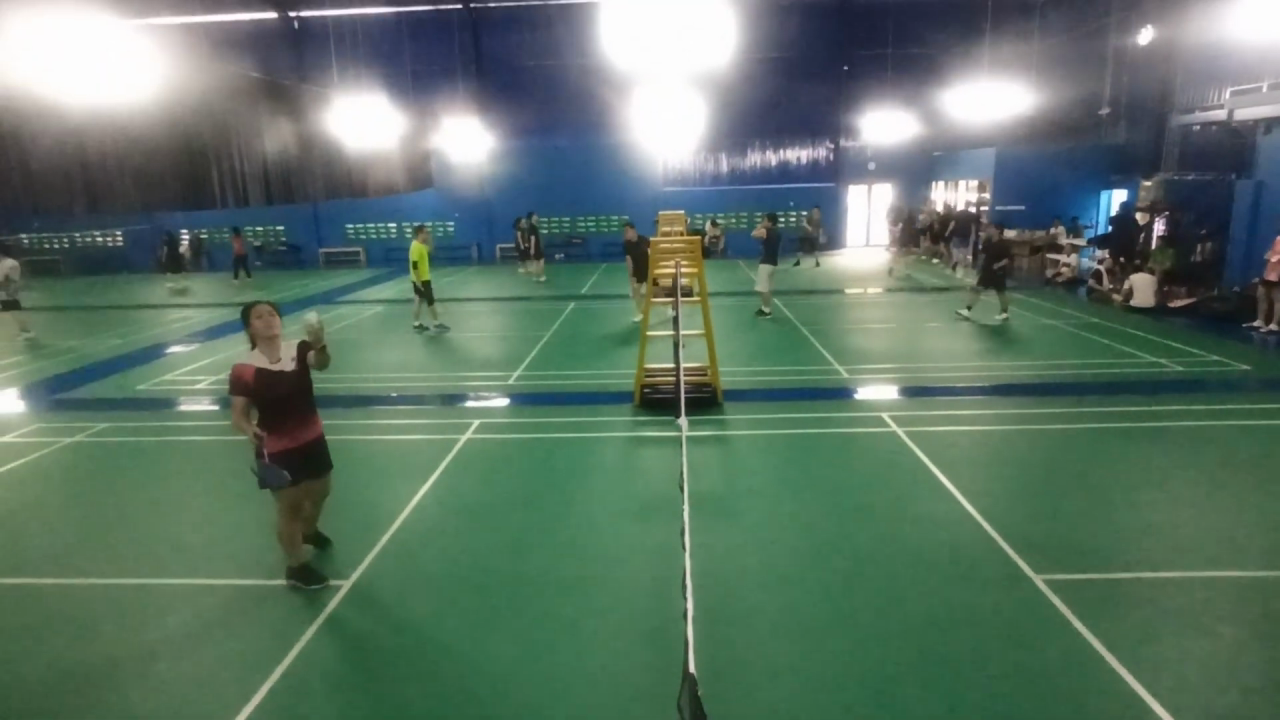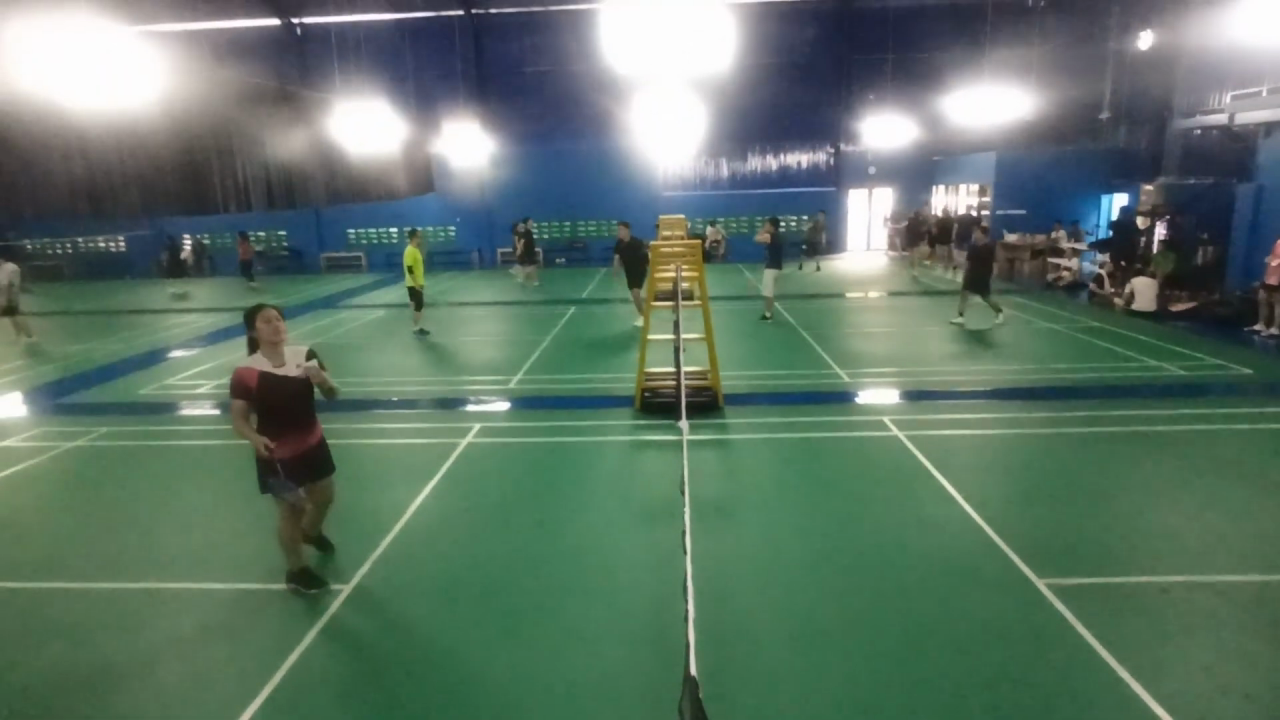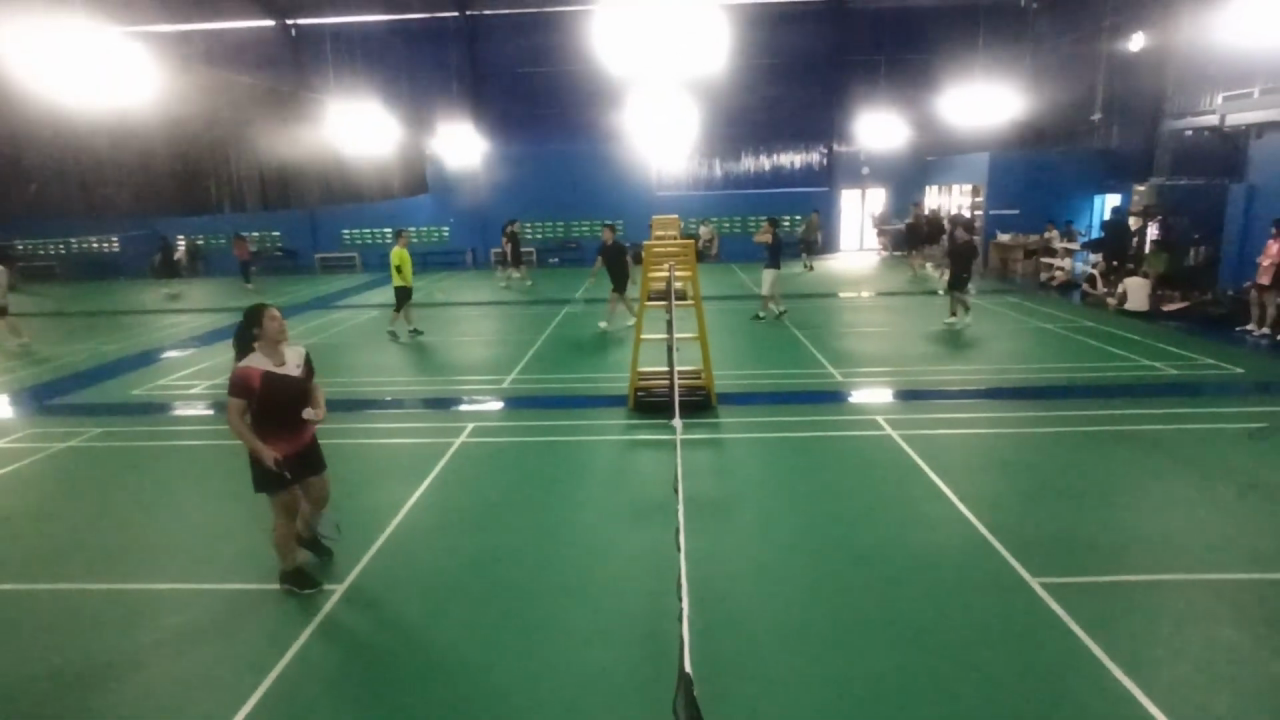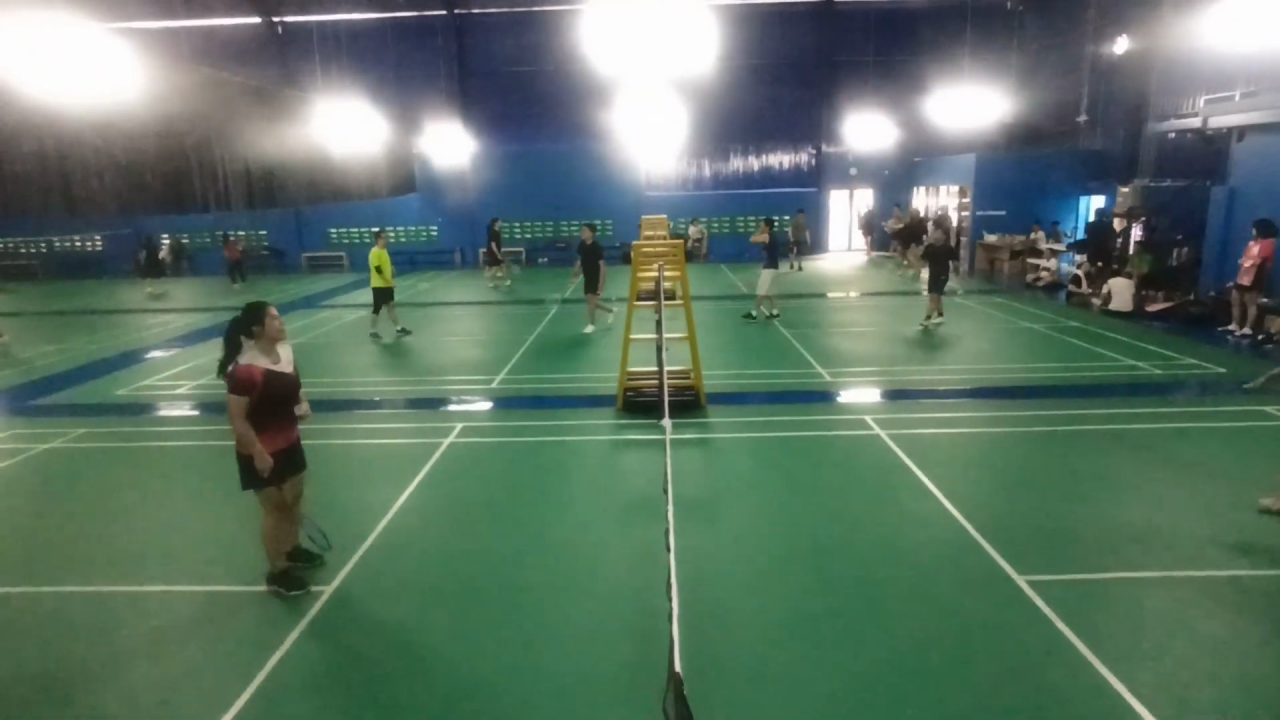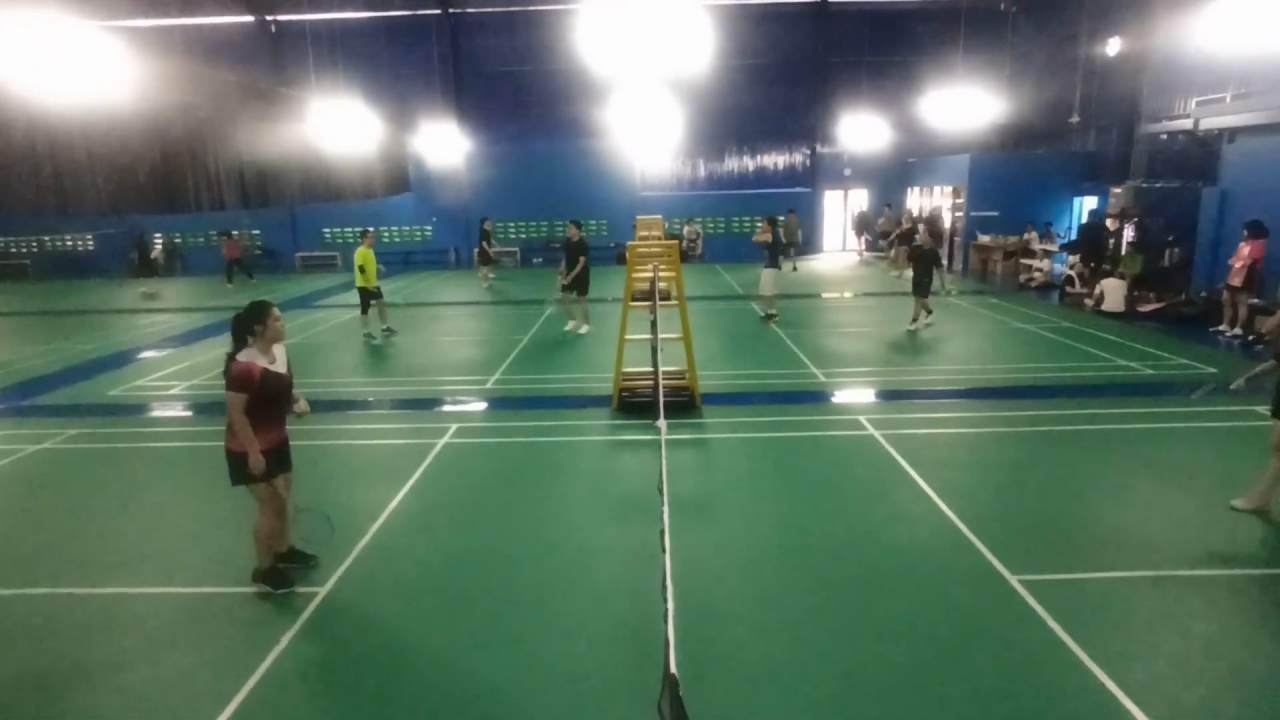
dt=0.2s
person 1, frame 1
left shoulder: (300, 350)
right shoulder: (243, 370)
left elbow: (321, 364)
right elbow: (239, 414)
left wrist: (320, 346)
right wrist: (249, 429)
left hip: (312, 439)
right hip: (275, 450)
left knee: (320, 492)
right knee: (290, 507)
left ankle: (309, 531)
right ankle: (297, 567)
person 1, frame 2
left shoulder: (304, 356)
right shoulder: (246, 373)
left elbow: (332, 394)
right elbow: (238, 418)
left wrist: (324, 382)
right wrist: (254, 438)
left hip: (313, 444)
right hip: (277, 455)
left knee: (324, 497)
right knee: (292, 510)
left ankle: (311, 531)
right ankle: (296, 571)
person 1, frame 3
left shoulder: (300, 355)
right shoulder: (246, 372)
left elbow: (314, 390)
right elbow: (235, 418)
left wrist: (319, 409)
right wrist: (260, 449)
left hip: (305, 443)
right hip: (273, 455)
left knee: (320, 495)
right knee: (286, 510)
left ankle: (306, 534)
right ankle: (290, 571)
person 1, frame 4
left shoulder: (287, 352)
right shoulder: (245, 370)
right elbow: (236, 418)
left wrist: (303, 404)
right wrist: (259, 454)
left hip: (289, 442)
right hip: (261, 453)
left knee: (294, 498)
right knee: (276, 509)
left ankle: (291, 549)
right ankle: (278, 573)
person 1, frame 5
left shoulder: (280, 353)
right shoulder: (243, 366)
right elbow: (235, 413)
left wrist: (297, 401)
right wrist: (253, 452)
left hip: (276, 441)
right hip: (249, 449)
left knee: (282, 499)
right knee: (271, 505)
left ankle: (283, 551)
right ankle: (265, 570)
